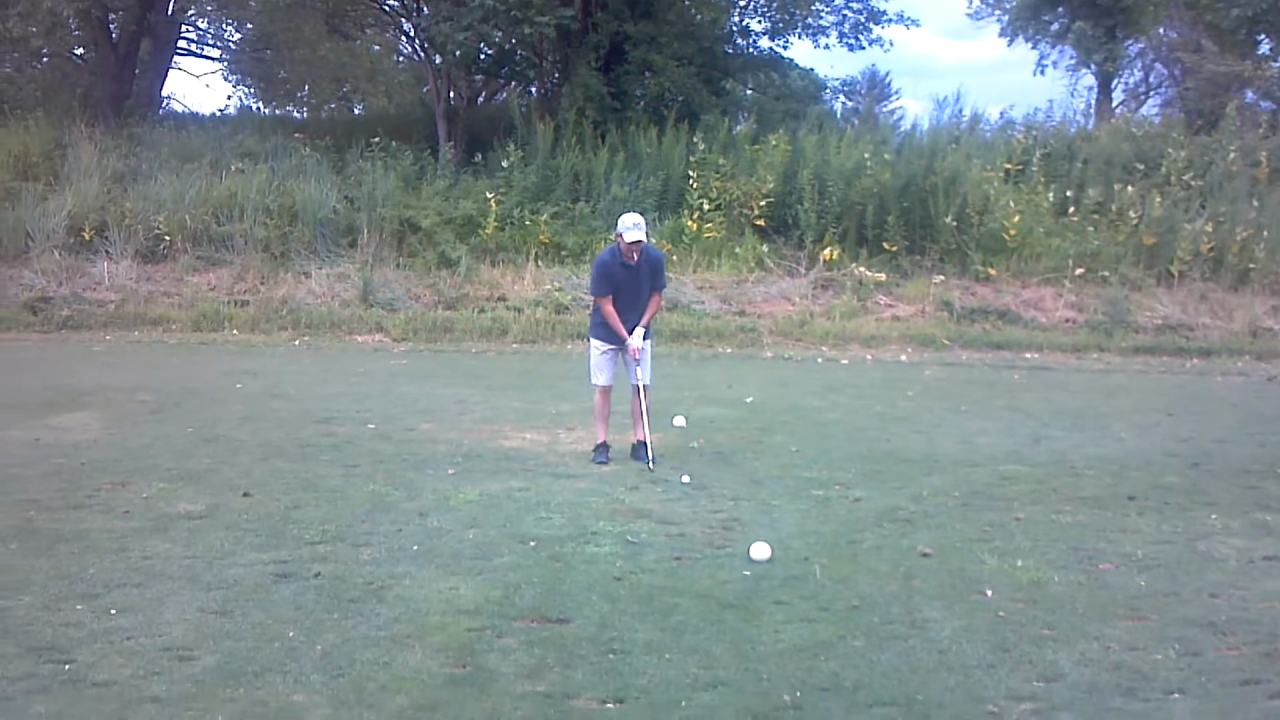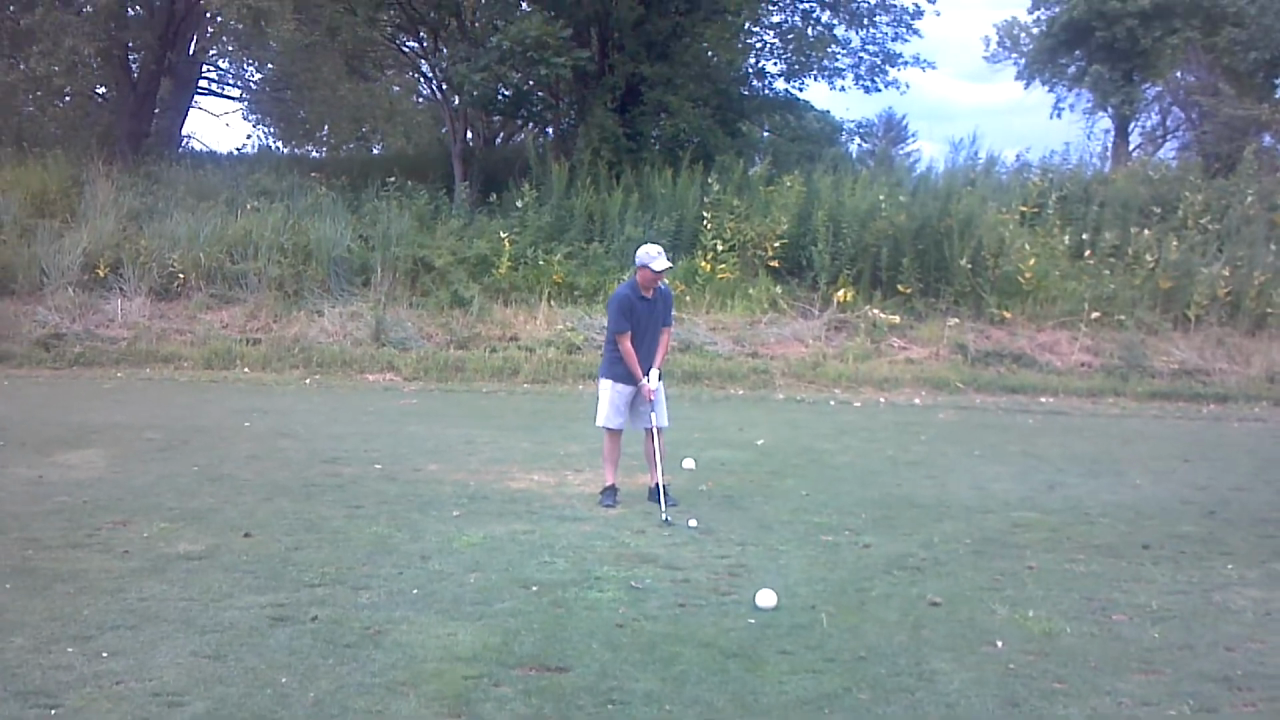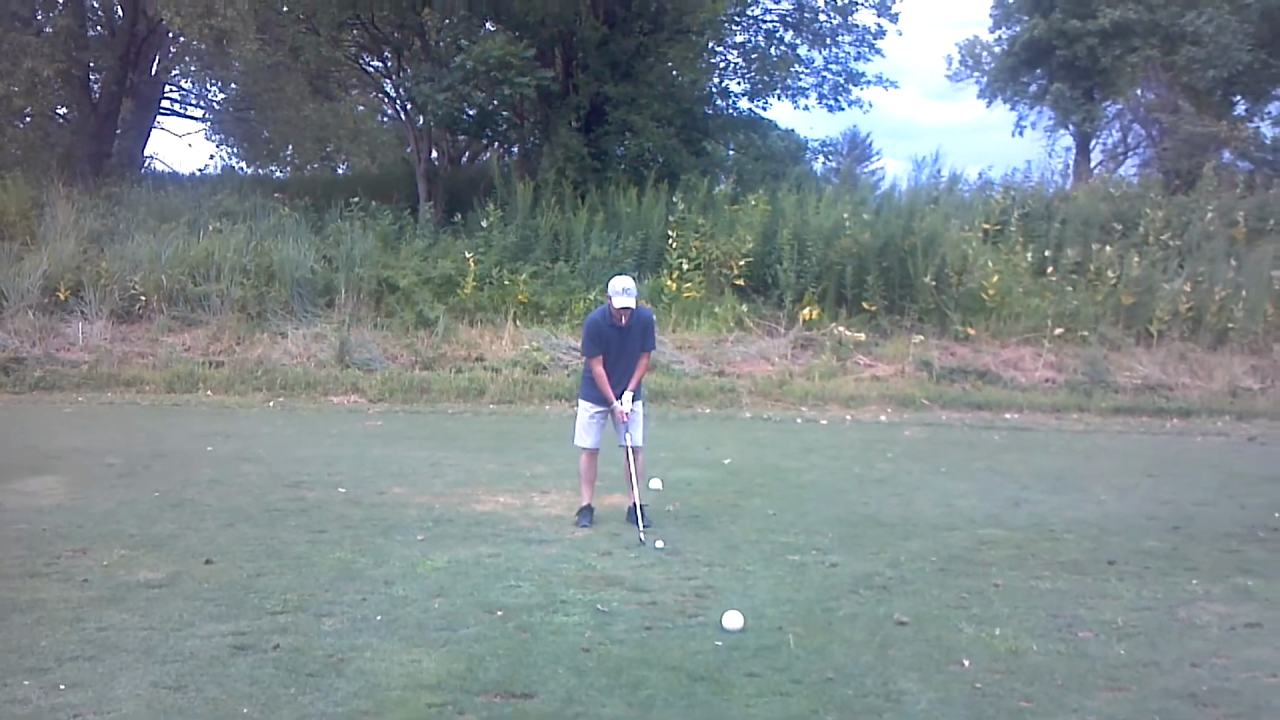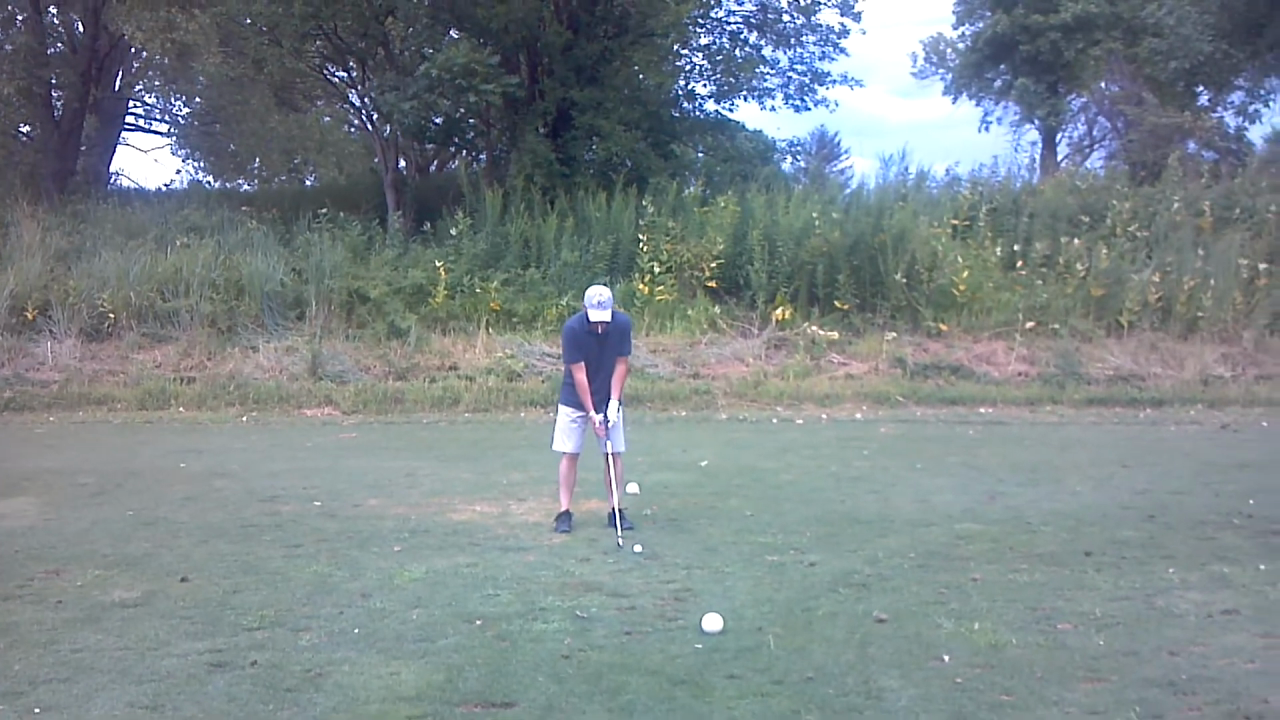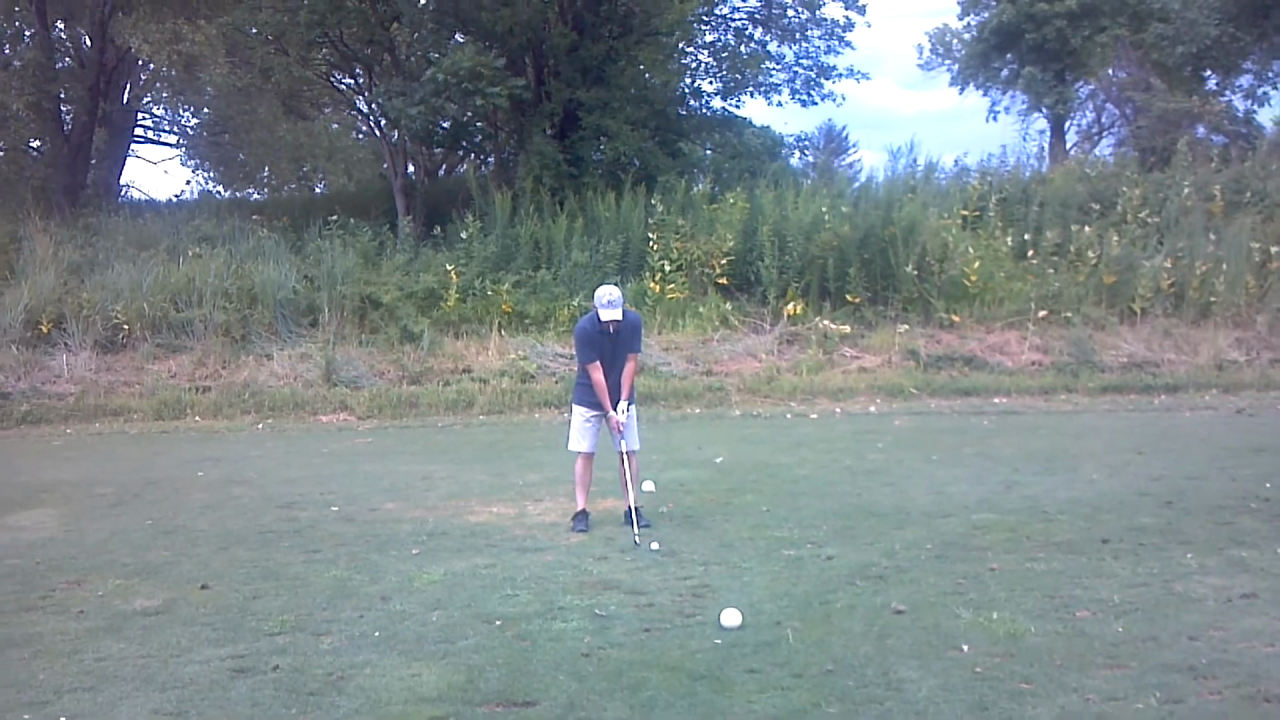
dt=1s
person 1, frame 1
left shoulder: (655, 258)
right shoulder: (604, 261)
left elbow: (656, 296)
right elbow: (605, 305)
left wrist: (640, 329)
right wrist: (626, 339)
left hip: (639, 332)
right hip: (606, 333)
left knee: (641, 386)
right knee: (603, 387)
left ankle: (639, 443)
right ankle: (601, 444)
person 1, frame 2
left shoulder: (665, 295)
right shoulder: (622, 297)
left elbow: (664, 334)
right elbow: (623, 343)
left wrist: (655, 370)
right wrist: (640, 380)
left hip: (650, 374)
right hip: (619, 375)
left knee: (656, 428)
right knee: (614, 429)
left ankle: (656, 485)
right ankle: (609, 486)
person 1, frame 3
left shoulder: (645, 318)
right shoulder: (594, 322)
left elbow: (644, 358)
right elbow: (596, 367)
left wrist: (629, 393)
right wrist: (613, 403)
left hip: (630, 394)
right hip: (595, 395)
left knee: (634, 448)
right knee: (590, 449)
left ankle: (635, 505)
right ankle: (586, 506)
person 1, frame 4
left shoulder: (623, 323)
right shoulder: (572, 328)
left elbow: (621, 364)
right elbow: (579, 373)
left wrist: (614, 401)
right wrist: (591, 412)
left hip: (608, 400)
right hip: (575, 400)
left knee: (614, 454)
right knee: (570, 454)
left ankle: (615, 510)
right ankle: (564, 512)
person 1, frame 5
left shoulder: (633, 322)
right shoulder: (584, 329)
left elbow: (630, 363)
right elbow: (595, 373)
left wrist: (622, 402)
right wrist: (608, 411)
left hip: (622, 398)
right hip: (588, 400)
left knee: (628, 452)
right knee: (585, 454)
left ankle: (631, 508)
right ankle: (581, 511)
